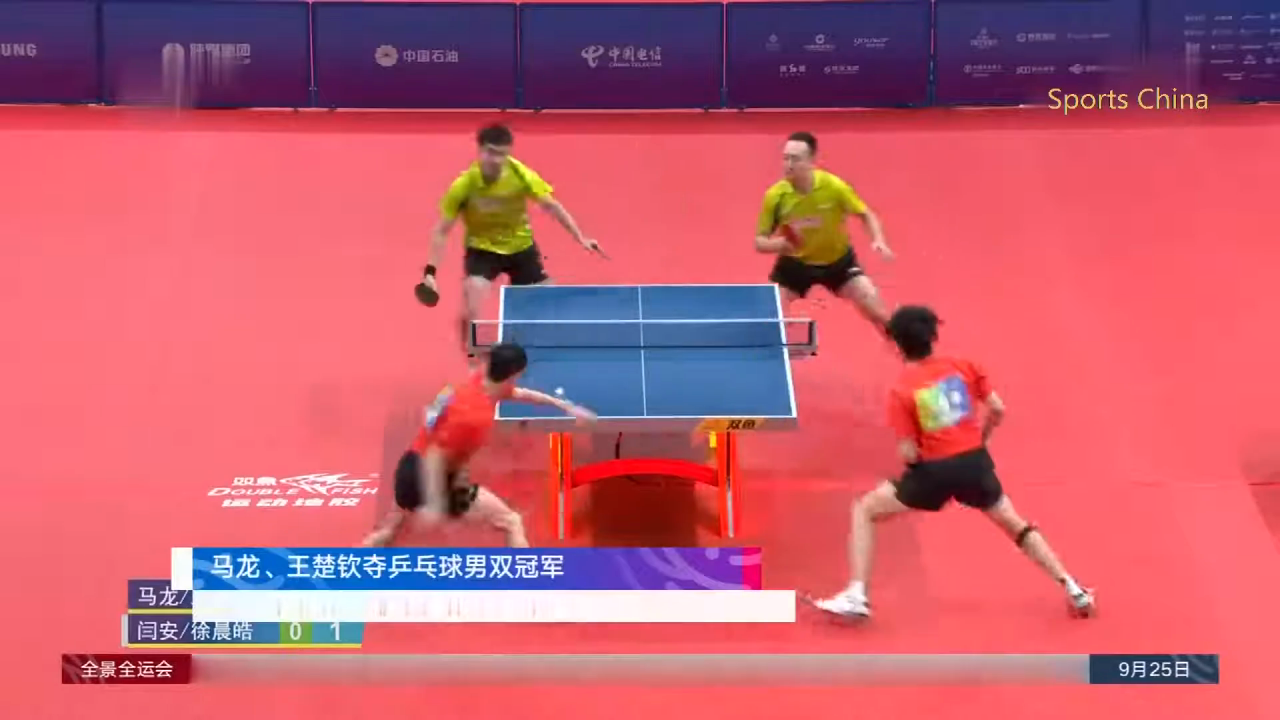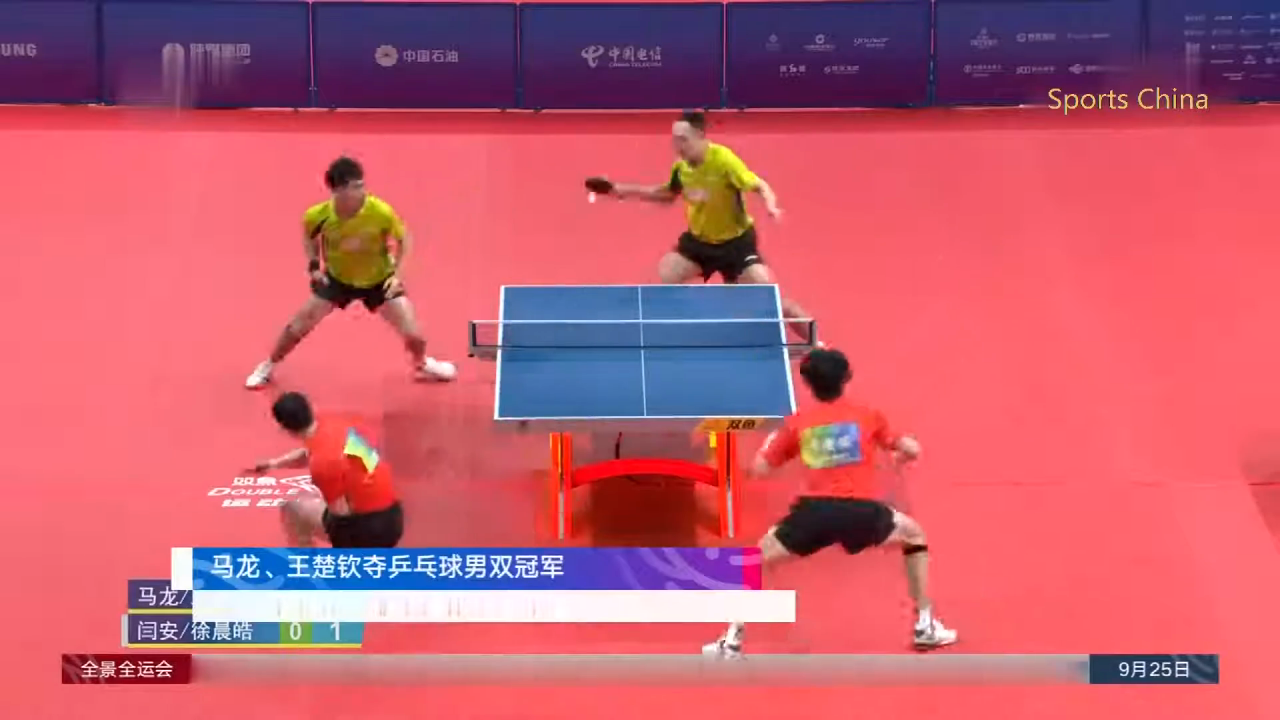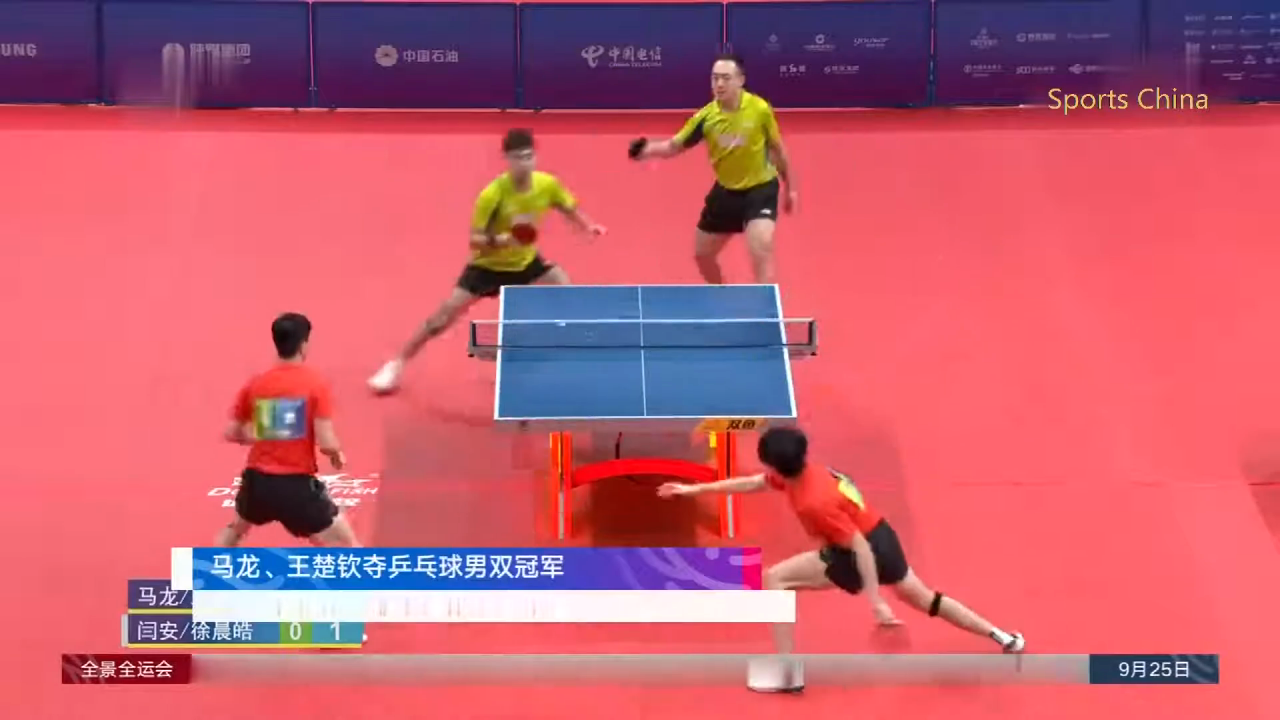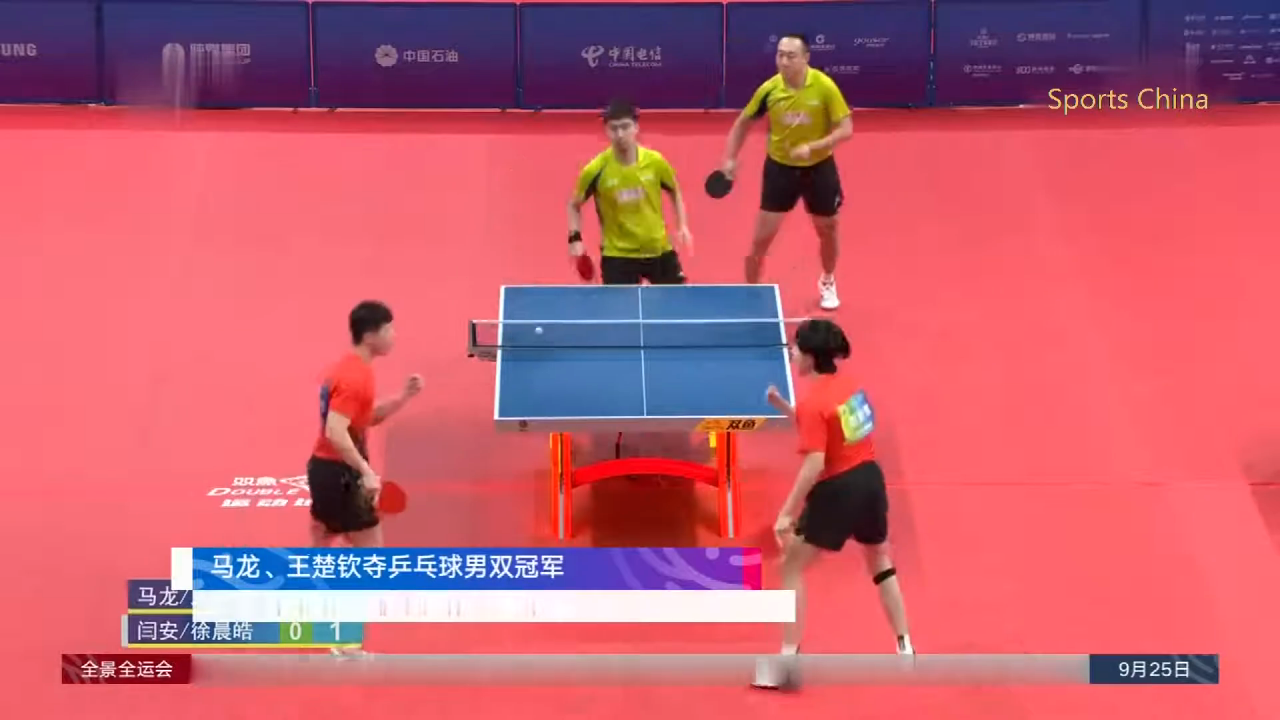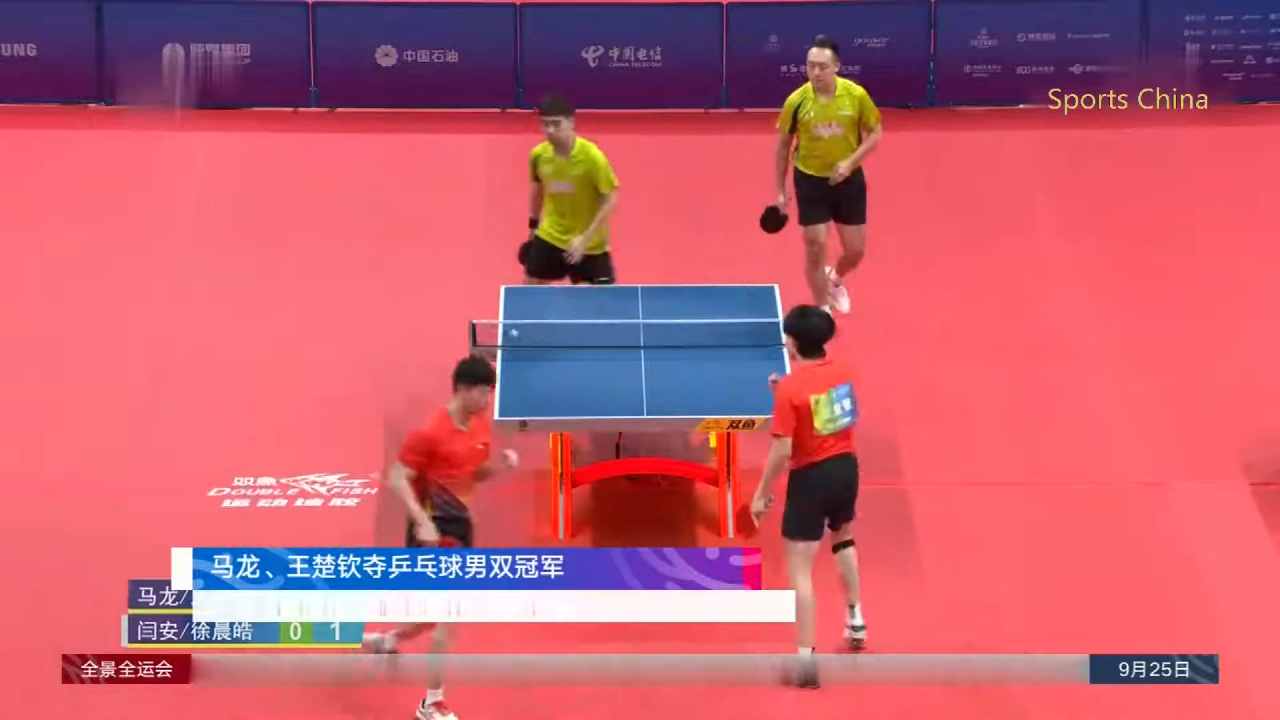
dt=0.5s
person 1, frame 1
left shoulder: (902, 390)
right shoulder: (963, 367)
left elbow: (908, 453)
right elbow: (998, 408)
left wrist: (920, 444)
left hip: (933, 471)
right hip: (973, 463)
left knee: (863, 512)
right knee: (1016, 526)
left ankle: (856, 597)
right ankle: (1071, 589)
person 1, frame 2
left shoulder: (797, 423)
right shoulder: (868, 415)
left elbow: (762, 466)
right elbow: (912, 450)
left wrist: (769, 444)
right wrist: (899, 456)
left hip: (814, 513)
right hip: (862, 511)
left knee: (756, 562)
right knee: (913, 536)
left ankle: (732, 640)
right ankle: (925, 627)
person 1, frame 3
left shoulder: (815, 503)
right shoulder: (801, 472)
left elbow: (860, 547)
right elbow: (754, 483)
left wrist: (876, 601)
right wrist: (697, 489)
left hip: (868, 549)
right hip: (882, 538)
left knee: (774, 579)
right knee: (924, 597)
left ankle: (787, 670)
right ankle: (1001, 636)
person 1, frame 4
left shoulder: (813, 401)
right shoulder: (848, 381)
left elbow: (814, 464)
left wrist: (787, 513)
right wrist: (785, 408)
left hip: (837, 490)
right hip: (870, 479)
left knee: (790, 570)
right knee: (881, 563)
left ankle: (788, 661)
right ankle: (905, 648)
person 1, frame 5
left shoulder: (792, 387)
right shoulder: (842, 372)
left elbow: (782, 449)
left wrist: (761, 493)
left hip: (811, 477)
right hip: (846, 468)
left knee: (799, 570)
right knee: (842, 535)
left ankle: (805, 658)
right ankle: (855, 619)
person 2, frame 1
left shoulder: (480, 381)
right shoulder: (472, 417)
left elbow: (513, 392)
right elbow: (433, 456)
left wrist: (563, 404)
right wrist: (433, 505)
left hip: (409, 470)
left knee: (395, 524)
right knee: (511, 524)
person 2, frame 2
left shoulder: (323, 465)
right shoulder: (332, 424)
left elbow: (342, 511)
right wrist: (273, 463)
left hip: (364, 524)
right hip: (392, 517)
left knee: (291, 509)
person 2, frame 3
left shoulder: (254, 386)
right shoulder: (316, 386)
left elbow: (233, 434)
right elbow: (329, 445)
right wrist: (337, 455)
left hip: (258, 483)
right hip: (298, 487)
left knee: (235, 528)
right knee: (350, 546)
person 2, frame 4
left shoulder: (349, 368)
right shoulder: (353, 380)
left elbow: (368, 417)
right elbow: (334, 435)
left wrist: (404, 397)
right wrist: (367, 472)
left hip: (325, 470)
right hip: (339, 477)
left knee: (320, 546)
person 2, frame 5
left shoulder: (480, 424)
right shoulder: (429, 432)
right elbow: (399, 480)
left wrist: (501, 464)
right wrist: (422, 523)
left hip: (458, 525)
right hip: (433, 529)
left ankle: (384, 640)
person 3, frame 1
left shoulder: (835, 187)
right shoulder: (775, 196)
left elbow: (866, 215)
right elbow: (760, 242)
left wrist: (878, 240)
right wrist: (780, 244)
left hip: (838, 260)
right hip: (796, 264)
left knee: (877, 312)
person 3, frame 2
left shoulder: (724, 161)
right shoulder: (681, 167)
left elbow: (760, 187)
right elbow: (666, 195)
left wrist: (771, 207)
right wrist: (627, 191)
left hip: (736, 241)
right hip: (699, 240)
left ankle: (812, 340)
person 3, frame 3
left shoulder: (759, 109)
right shoulder: (706, 117)
left elbow: (777, 147)
right elbow: (674, 147)
left wrist: (790, 186)
right wrist: (649, 150)
left hip: (761, 189)
right hip: (726, 191)
left knee: (760, 253)
right knee: (703, 257)
person 3, frame 4
left shoulder: (825, 86)
right shoulder: (769, 89)
left elbow: (846, 129)
right elbow: (743, 122)
left wrist: (813, 146)
right wrist: (730, 159)
left hip: (818, 169)
right hip: (779, 168)
left knee: (827, 233)
right knee: (762, 238)
left ankle: (828, 282)
person 3, frame 5
left shoulder: (856, 95)
right shoulder: (796, 101)
left elbow: (875, 133)
right elbow: (783, 145)
left wrist: (850, 162)
right wrist: (780, 190)
left hip: (848, 179)
right hip: (810, 180)
left knee: (855, 252)
right knee: (816, 250)
left ankle: (836, 279)
right ankle: (822, 309)
person 4, frame 1
left shoulder: (519, 173)
right shoulder: (463, 185)
left elbow: (551, 205)
right elbow: (442, 230)
left wrist: (581, 238)
right wrist: (430, 272)
left hip: (520, 246)
right hip: (482, 249)
right knee: (470, 315)
person 4, frame 2
left shoulder: (381, 212)
right shoulder: (318, 216)
left elbow: (402, 241)
right elbow: (309, 236)
left wrist: (396, 275)
right wrist: (314, 266)
left hip: (380, 278)
right hip: (339, 279)
left knee: (413, 335)
right knee: (298, 327)
left ankle: (421, 363)
right ankle: (270, 365)
person 4, frame 3
left shoulder: (548, 185)
right shoulder: (492, 194)
left elbow: (571, 211)
right elbow: (473, 239)
left wrist: (590, 226)
right wrist: (496, 240)
left hip: (526, 261)
right hip: (488, 264)
right knee: (443, 318)
right ankle: (397, 365)
person 4, frame 4
left shoulder: (656, 162)
right shoulder: (595, 170)
left elbow: (675, 194)
right elbow: (574, 207)
left wrist: (683, 228)
right wrist: (575, 240)
left hip: (658, 249)
right hip: (617, 252)
person 4, frame 5
left shoulder: (592, 157)
right shoulder: (538, 155)
left elbow: (610, 200)
left wrist: (585, 239)
right wrist: (533, 224)
left hip: (589, 245)
right hip: (548, 238)
